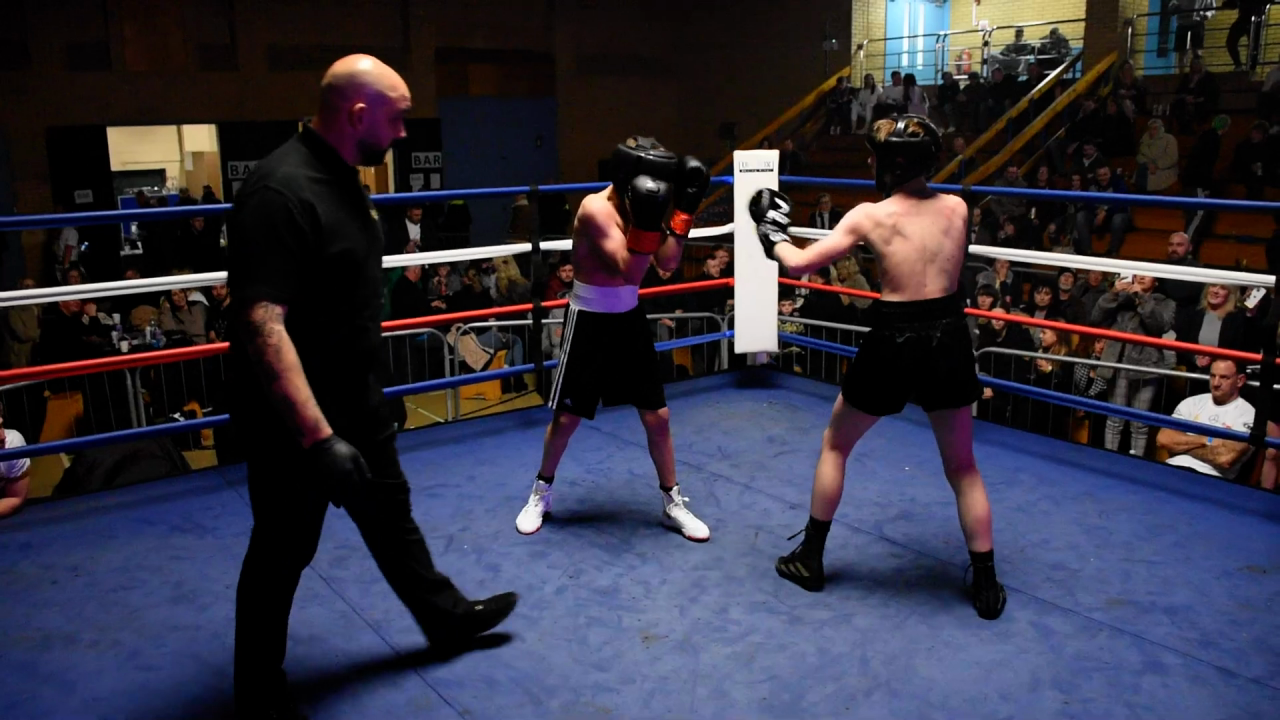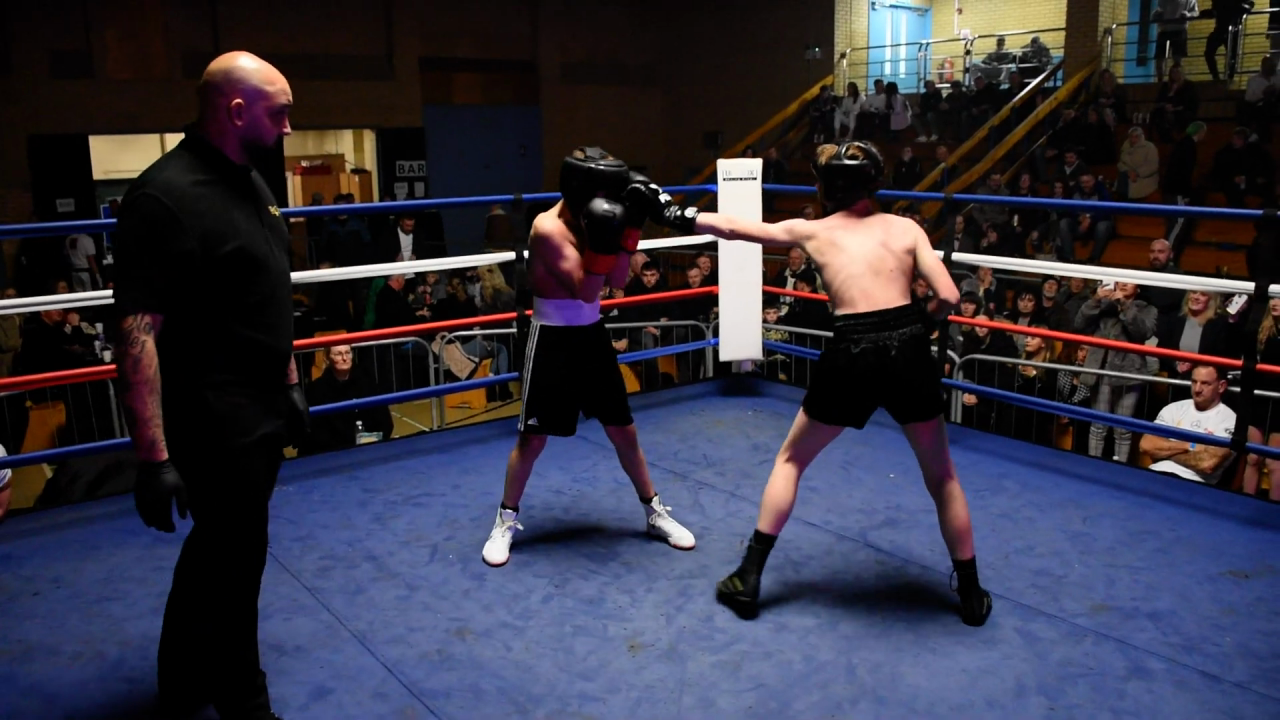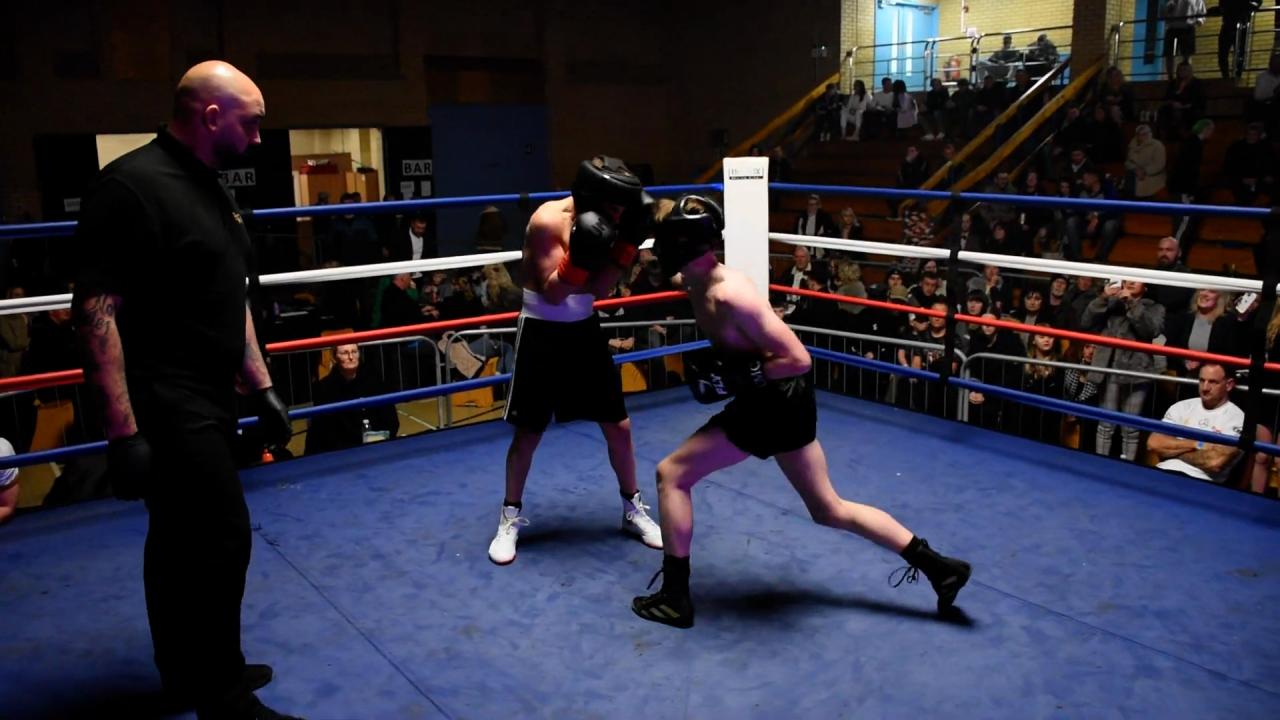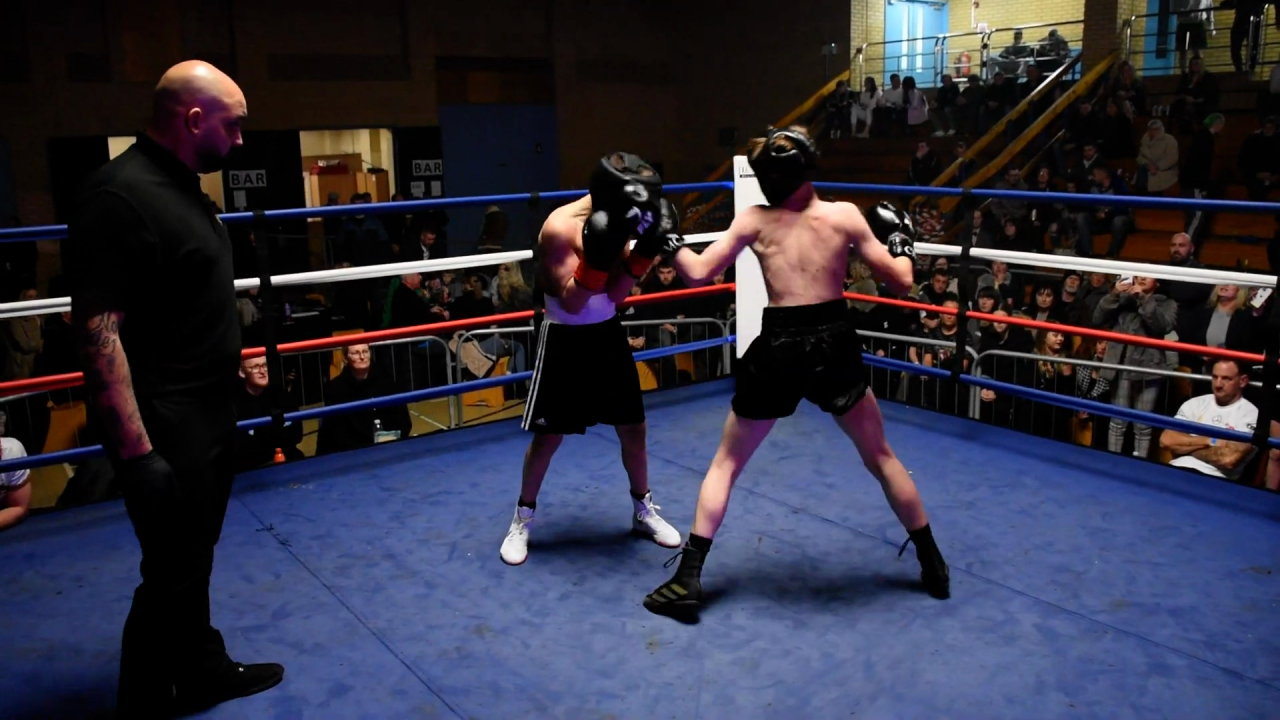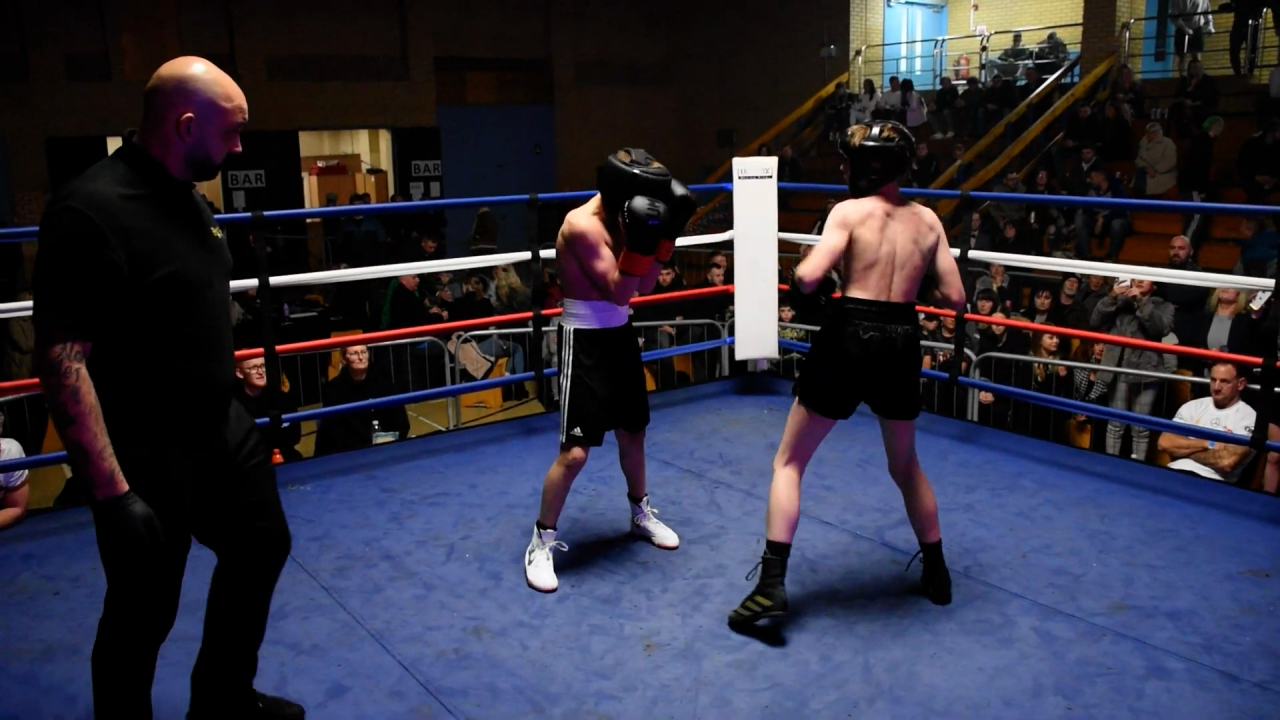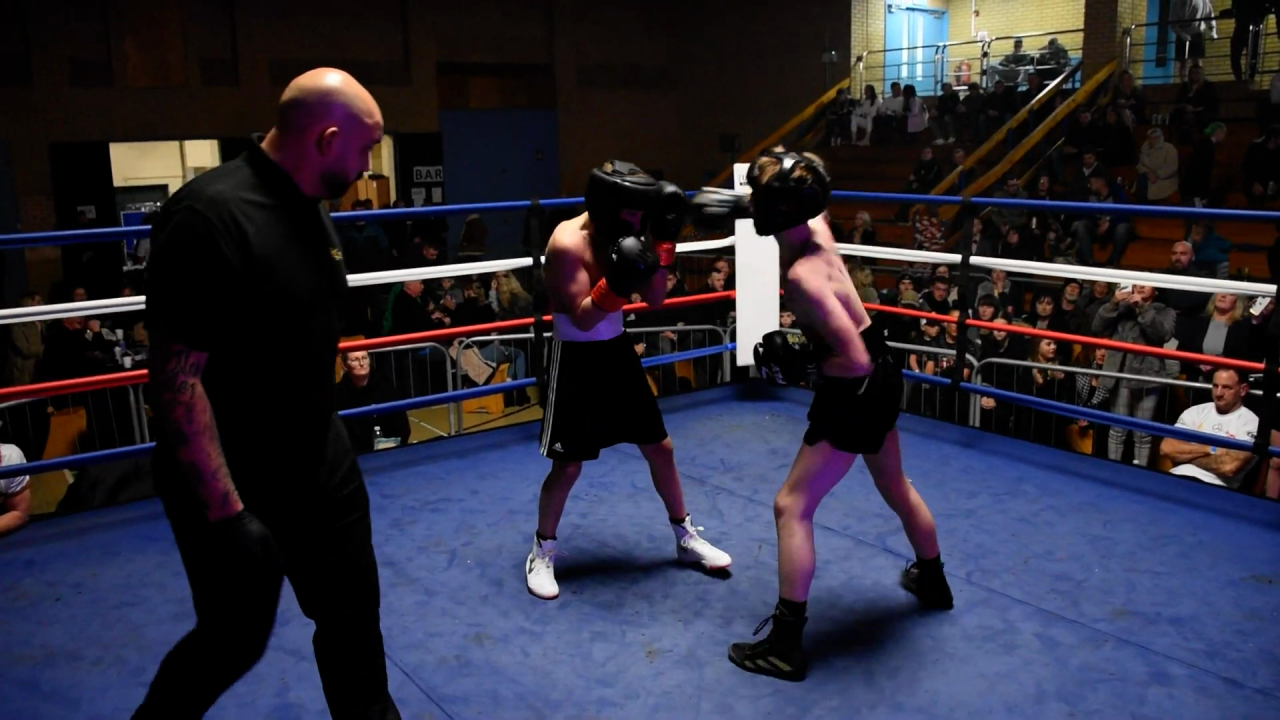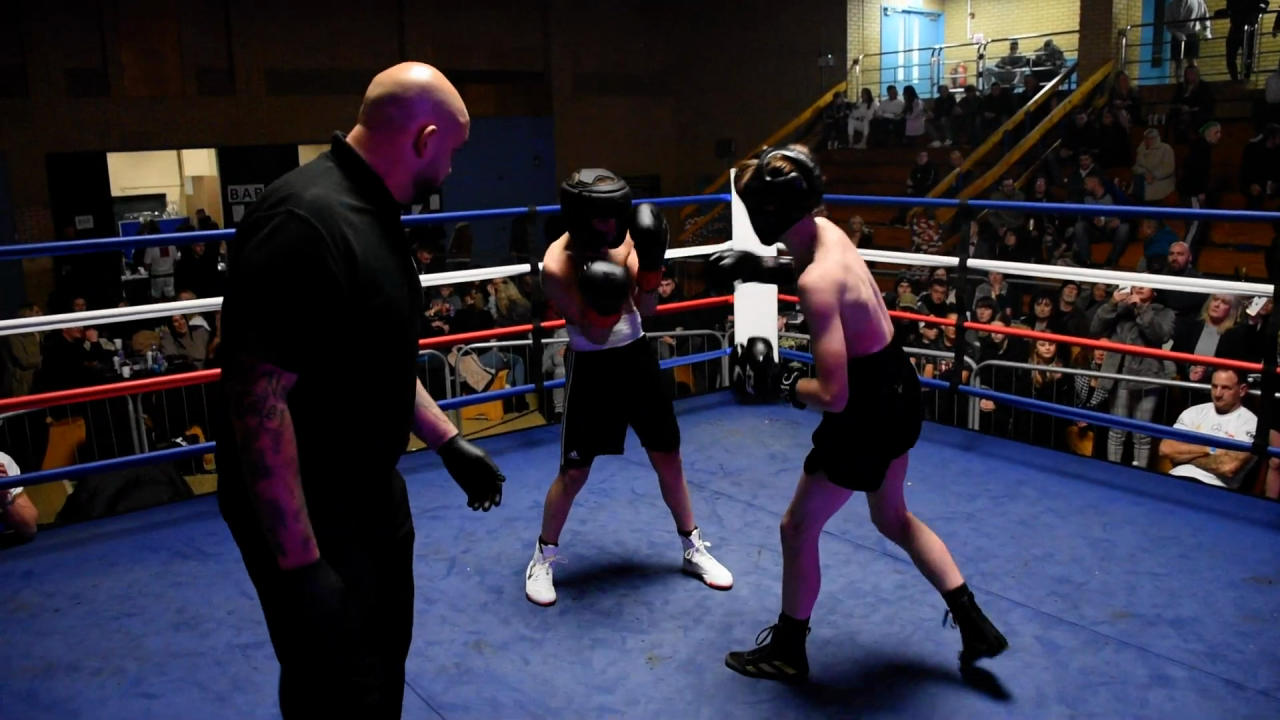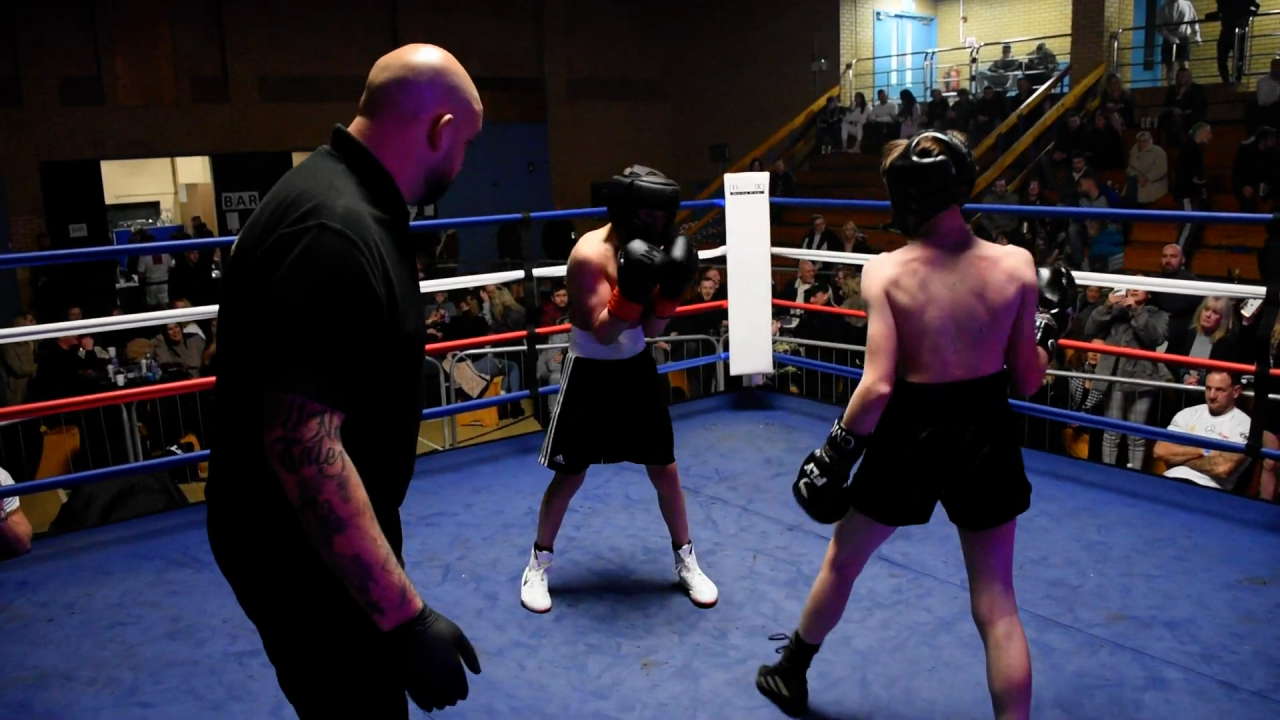
dt=0.4s
person 1, frame 1
left shoulder: (341, 177)
right shoulder: (281, 190)
right elbow: (263, 323)
right wrist: (319, 436)
left hip: (351, 393)
right hip: (290, 411)
left knee: (388, 508)
right knee: (284, 546)
left ankle: (444, 614)
person 1, frame 2
left shoulder: (248, 180)
right shoulder: (166, 196)
right elbow: (138, 334)
left wrist: (290, 384)
right wrist: (154, 456)
left hip: (263, 402)
right hip: (214, 414)
left knee: (228, 544)
right knee: (235, 551)
person 1, frame 3
left shoulder: (209, 187)
right shoulder: (132, 185)
right elbow: (96, 313)
left wrist: (262, 388)
right wrist: (122, 430)
left hip: (207, 399)
right hip: (165, 405)
left knee: (182, 538)
right knee: (222, 539)
person 1, frame 4
left shoulder: (180, 186)
right shoulder: (120, 195)
right elbow: (98, 332)
right wrist: (136, 449)
left hip: (204, 413)
right hip: (166, 423)
left knee: (189, 553)
right knee: (175, 571)
person 1, frame 5
left shoulder: (184, 195)
right shoulder: (90, 212)
right elbow: (62, 362)
left wrist: (226, 411)
right wrist: (113, 491)
left hip: (220, 430)
right hip: (146, 456)
left knee: (262, 547)
right knee: (143, 610)
person 1, frame 6
left shoulder: (310, 212)
right shoulder: (209, 216)
right elbow: (177, 376)
right wrist: (227, 510)
left hip: (319, 459)
right hip: (232, 478)
left knee: (352, 611)
right knee: (235, 639)
person 1, frame 7
left shoulder: (375, 213)
right shoulder: (307, 221)
right elbow: (259, 396)
left wrist: (449, 442)
right wrist: (299, 561)
left hip: (370, 489)
right hip: (308, 510)
left knee: (383, 653)
person 1, frame 8
left shoulder: (348, 203)
right shoulder: (332, 231)
right elbow: (302, 444)
right wrist: (403, 613)
left hip: (331, 529)
right hip: (305, 546)
person 2, frame 1
left shoulder: (869, 216)
right shoulder: (956, 208)
left elbow: (802, 264)
left wrist: (771, 227)
left hip: (893, 342)
right hip: (948, 339)
left knee: (835, 445)
right knee: (963, 468)
left ankle: (810, 558)
right ankle: (985, 584)
person 2, frame 2
left shoulder: (813, 232)
right shoulder: (906, 229)
left elbow: (737, 228)
right elbow: (947, 297)
left wrist: (674, 212)
left hip: (852, 355)
right hip: (908, 350)
left knee: (791, 460)
right knee: (941, 476)
left ankle: (749, 575)
right ankle: (970, 591)
person 2, frame 3
left shoulder: (727, 292)
right shoulder: (706, 273)
left elbow: (799, 359)
left wrist: (736, 376)
left hip: (769, 399)
right hip: (788, 396)
left knee: (671, 475)
right knee: (829, 508)
left ankle: (674, 597)
right ankle: (938, 566)
person 2, frame 4
left shoulder: (753, 220)
right shoulder: (845, 215)
left elbow: (698, 274)
right elbow: (901, 282)
left wrist: (663, 236)
right wrist: (899, 235)
left hip: (779, 348)
right hip: (834, 344)
left knee: (726, 462)
right knee: (879, 456)
left ankle: (688, 578)
right ankle: (931, 563)
person 2, frame 5
left shoulder: (849, 212)
right shoulder: (928, 220)
left elbow: (808, 278)
right elbow: (954, 298)
left wrist: (805, 288)
left hip: (848, 339)
right hip: (901, 343)
left knee: (789, 462)
right knee: (906, 467)
left ankle: (771, 586)
right ankle: (936, 573)
person 2, frame 6
left shoulder: (802, 272)
right shoulder: (811, 226)
left elbow: (855, 363)
left wrist: (800, 363)
right wrist: (738, 204)
left hip: (854, 390)
right hip: (880, 376)
left knee: (792, 507)
right knee: (895, 485)
left ankle: (785, 642)
right ankle: (933, 582)
person 2, frame 7
left shoulder: (817, 280)
right shoulder: (824, 230)
left elbow: (834, 396)
left wrist: (777, 382)
right wrist: (761, 265)
left hip: (869, 411)
right hip: (888, 401)
left knee: (798, 527)
right knee: (893, 519)
left ankle: (787, 649)
right ankle: (975, 625)
person 2, frame 8
left shoulder: (886, 273)
right shoulder: (1018, 266)
left elbow: (878, 387)
right elbow: (1027, 382)
left wrist: (834, 453)
right wrist: (1049, 323)
left hip: (911, 437)
right hip: (987, 438)
left knee: (842, 559)
right knee: (996, 608)
person 3, frame 1
left shoulder: (641, 206)
right shoulder: (595, 209)
left elbow: (667, 264)
right elbow: (630, 271)
left wrist: (684, 208)
right wrist: (647, 220)
left hip: (630, 319)
right hip: (590, 322)
left knee: (657, 416)
right knee: (567, 418)
left ankle: (673, 502)
right ankle: (541, 493)
person 3, frame 2
left shoulder: (597, 221)
right shoulder: (549, 228)
left elbow: (616, 281)
right elbow: (587, 291)
left wrist: (630, 225)
right wrist: (601, 241)
left hip: (591, 334)
right hip: (554, 339)
left knee: (624, 431)
right knee: (531, 439)
left ankle: (655, 512)
right ankle: (505, 521)
person 3, frame 3
left shoulder: (598, 222)
right shoulder: (547, 221)
left elbow: (600, 291)
right elbow: (553, 293)
left wrist: (628, 242)
right wrist: (579, 256)
left hip: (585, 330)
right hip: (542, 332)
left knee: (619, 427)
right knee: (527, 434)
left ankle: (633, 510)
right ankle: (510, 519)
person 3, frame 4
left shoulder: (615, 224)
right shoulder: (560, 227)
left elbow: (616, 294)
right elbow: (571, 302)
left wrist: (645, 248)
right wrist: (595, 258)
left hip: (607, 332)
right hip: (565, 338)
left knee: (634, 429)
right knee: (547, 438)
left ankle: (644, 510)
right ankle: (523, 519)
person 3, frame 5
left shoulder: (623, 221)
right shoulder: (582, 226)
left elbow: (641, 287)
right elbow: (620, 292)
left wrist: (666, 235)
right wrist: (641, 244)
left hip: (619, 335)
right hip: (584, 342)
left knee: (633, 433)
right knee: (575, 452)
left ankle: (640, 512)
right ankle: (542, 541)
person 3, frame 6
left shoulder: (620, 236)
right shoulder: (568, 242)
left elbow: (655, 299)
right elbow: (583, 317)
left wrist: (664, 239)
right wrist: (616, 283)
left hip: (616, 349)
right hip: (576, 357)
left knee: (660, 448)
right knee: (567, 466)
left ankle: (685, 536)
right ankle: (542, 552)
person 3, frame 7
left shoulder: (624, 238)
right shoulder: (557, 265)
left elbow: (646, 310)
right elbow: (595, 335)
left wrist: (653, 261)
right wrist: (602, 303)
left hip: (634, 353)
right hip: (590, 365)
left knee: (668, 458)
right knee: (574, 471)
left ankle: (693, 548)
right ankle: (543, 559)
person 3, frame 8
left shoulder: (648, 249)
right shoulder: (589, 254)
left elbow: (652, 330)
right elbow: (605, 334)
left wrist: (673, 288)
right wrist: (629, 289)
left hip: (637, 366)
right hip: (591, 371)
left knee: (666, 471)
right knee: (568, 476)
left ankle: (686, 562)
right ankle: (538, 563)
